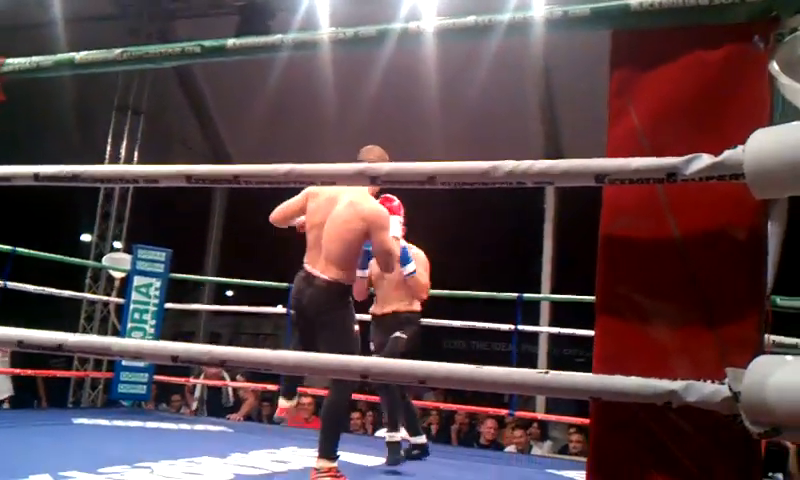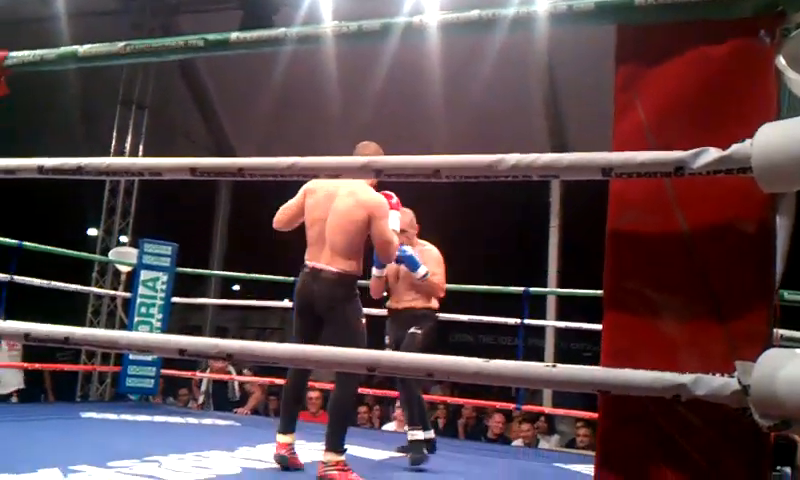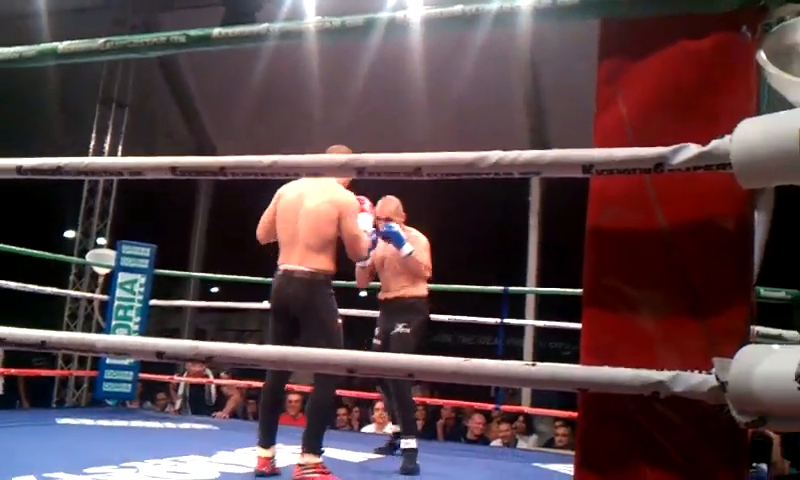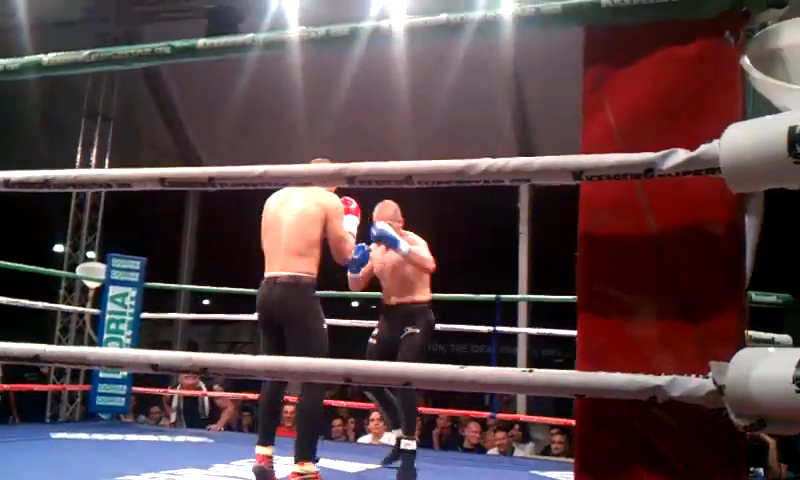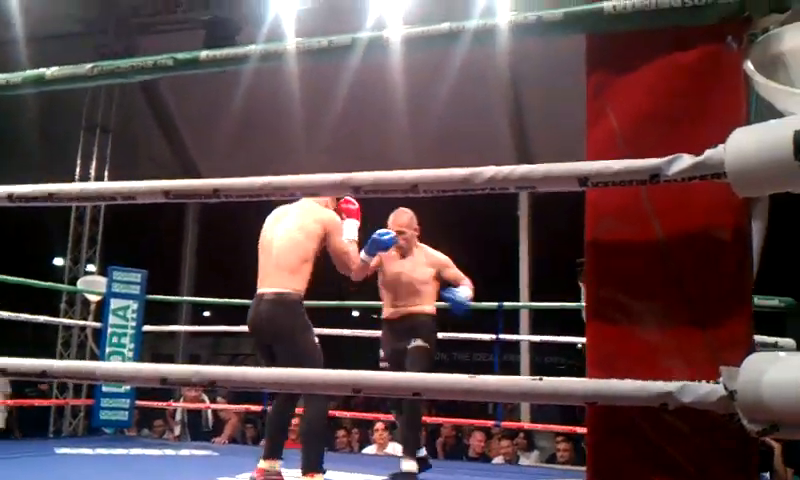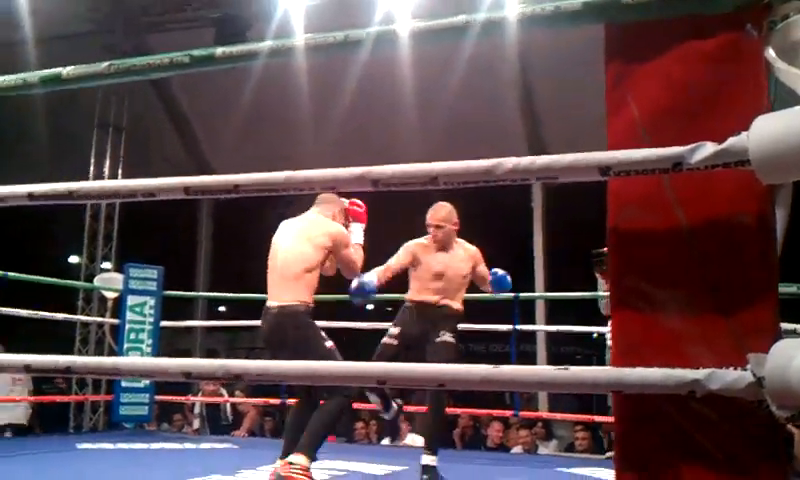
dt=0.1s
person 1, frame 1
left shoulder: (317, 190)
right shoulder: (374, 210)
left elbow: (277, 217)
right elbow: (389, 264)
right wrist: (393, 226)
left hip: (303, 285)
right hip: (332, 296)
left knee: (303, 349)
right knee: (343, 381)
left ankle: (286, 401)
person 1, frame 2
left shoulder: (315, 186)
right shoulder: (374, 201)
left elbow: (279, 223)
right elbow: (387, 255)
right wrist: (393, 219)
left hip: (307, 282)
right hip: (339, 290)
right knee: (349, 374)
left ankle: (285, 442)
person 1, frame 3
left shoulder: (286, 191)
right shoulder: (343, 197)
left elbow: (262, 235)
right elbow: (358, 253)
right wrist: (363, 221)
left hip: (282, 284)
right hip: (314, 289)
left knee: (277, 371)
right knee: (326, 375)
person 1, frame 4
left shoulder: (274, 199)
right shoulder: (328, 201)
right elbow: (343, 255)
right wrist: (350, 221)
left hip: (268, 291)
right hip: (298, 294)
left knee: (276, 376)
right knee: (314, 381)
left ankle: (263, 454)
person 1, frame 5
left shoulder: (277, 215)
right shoulder: (326, 217)
right elbow: (348, 267)
right wrist: (351, 224)
left hip: (260, 310)
right hip: (286, 312)
left knee: (288, 392)
right knee: (318, 390)
person 1, frame 6
left shoulder: (286, 226)
right shoulder: (334, 229)
right elbow: (353, 270)
right wrist: (357, 228)
left hip: (272, 320)
right hip: (294, 321)
left knee: (310, 394)
right knee: (340, 392)
person 2, frame 1
left shoulder: (415, 254)
right shoulder: (372, 257)
left elbow: (422, 293)
right elbow: (359, 295)
left wrist: (406, 263)
right wrist: (362, 267)
left hip: (405, 322)
right hip: (380, 324)
right knee: (392, 380)
left ankle: (394, 439)
right ankle: (418, 442)
person 2, frame 2
left shoulder: (430, 252)
left elbow: (439, 290)
right elbow: (375, 294)
left wrist: (416, 266)
right wrist: (379, 265)
left hip: (421, 318)
right hip: (396, 319)
right knee: (406, 379)
left ankle: (416, 438)
right ankle: (426, 437)
person 2, frame 3
left shoulder: (415, 238)
right shoulder: (379, 244)
left elbow: (425, 270)
right elbow: (362, 280)
left wrist: (401, 242)
left hip: (412, 311)
right hip: (388, 311)
left ankle: (410, 446)
right ankle: (400, 432)
person 2, frame 4
left shoulder: (414, 242)
right shoulder: (375, 250)
left elbow: (429, 266)
right elbow: (355, 287)
left wrist: (397, 244)
right wrist: (355, 265)
left hip: (416, 315)
right hip: (390, 316)
left ankle: (408, 451)
right ankle: (401, 435)
person 2, frame 5
left shoulder: (434, 258)
right shoulder: (383, 257)
left elbow: (464, 282)
right elbow: (357, 273)
left wrist: (461, 295)
right wrist: (371, 249)
left hip: (421, 329)
right hip: (392, 329)
right ankle: (419, 456)
person 2, frame 6
left shoulder: (470, 253)
right shoulder: (415, 247)
left elbow: (484, 282)
right elbow: (386, 269)
left wrist: (498, 281)
right wrist: (367, 281)
left hip: (444, 322)
right hip: (413, 314)
left knee: (436, 388)
right ankle: (391, 410)
